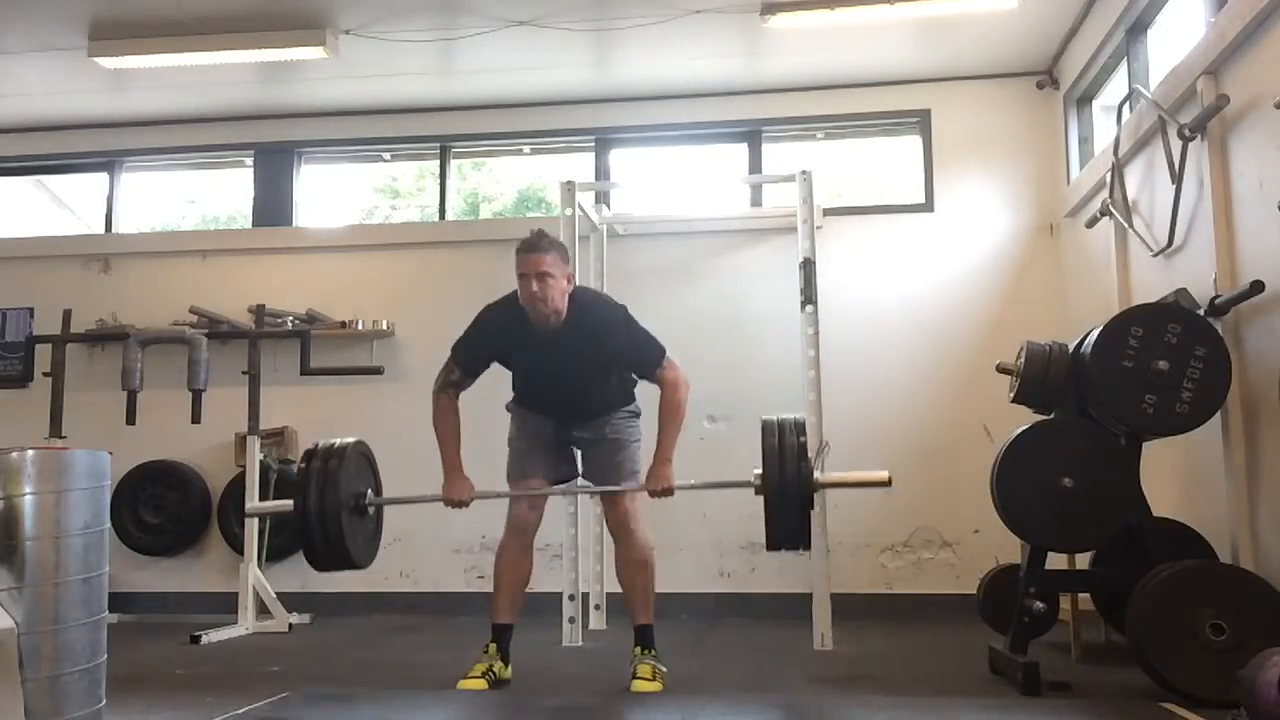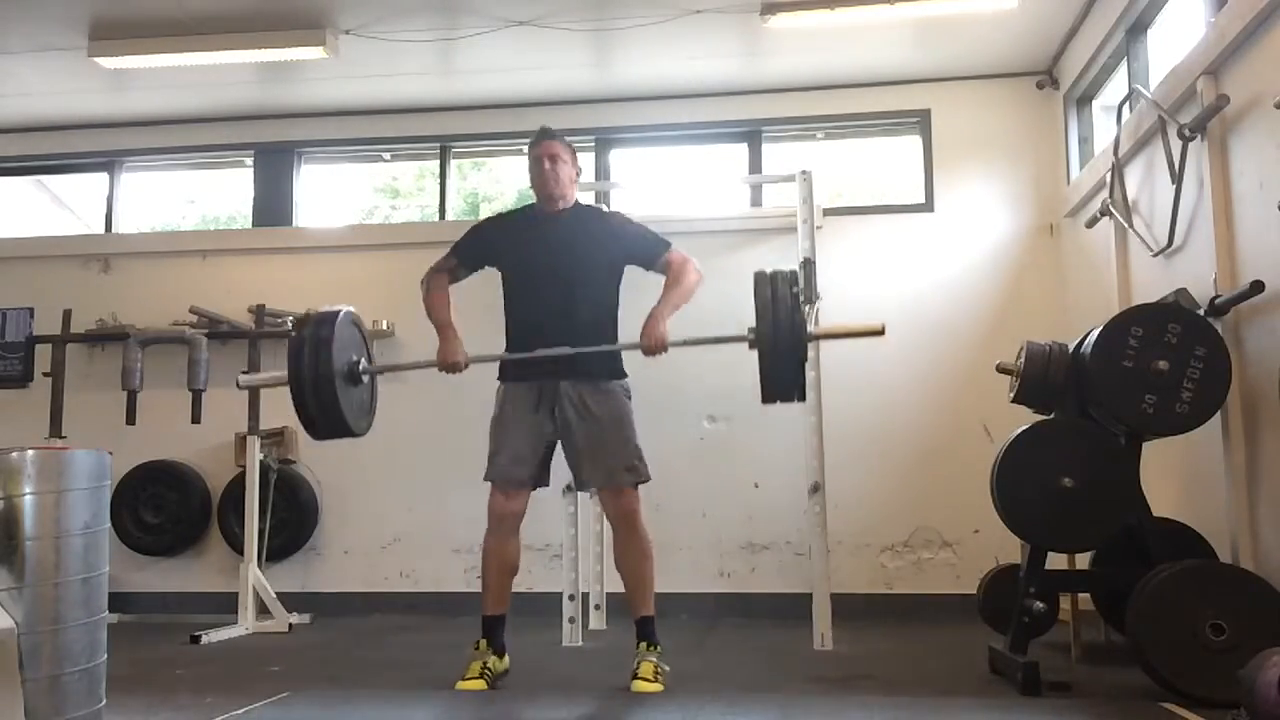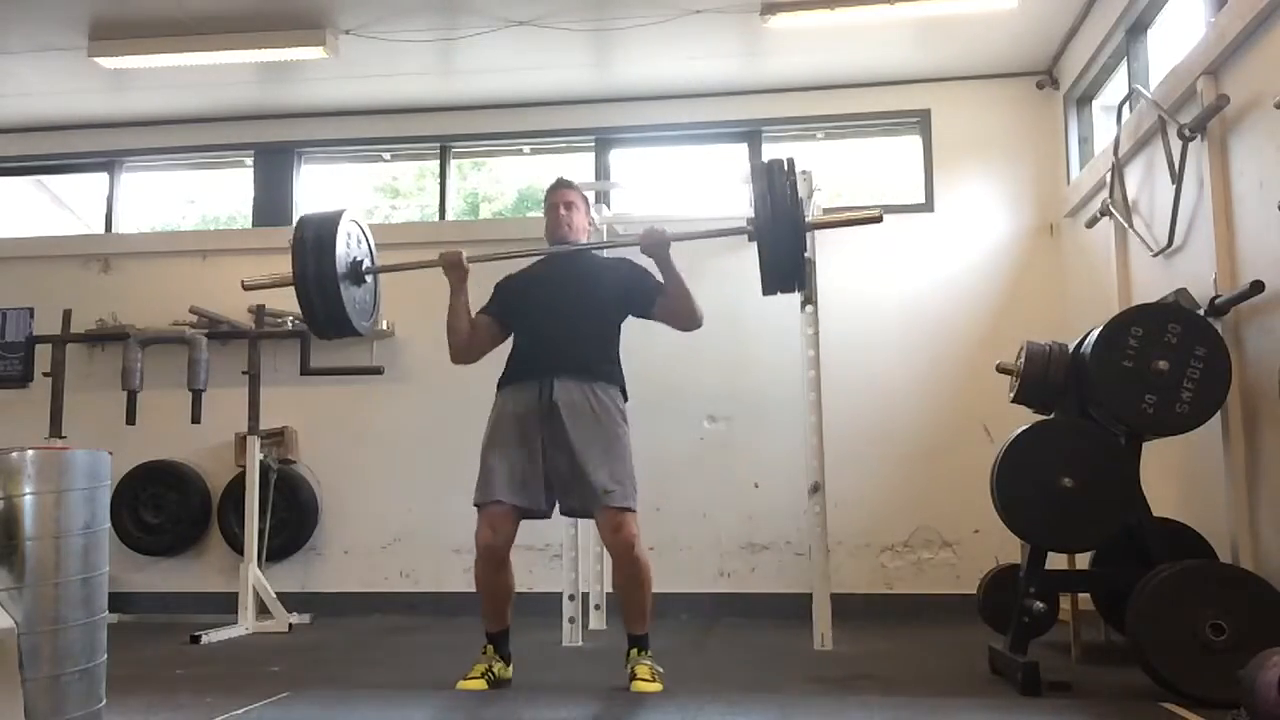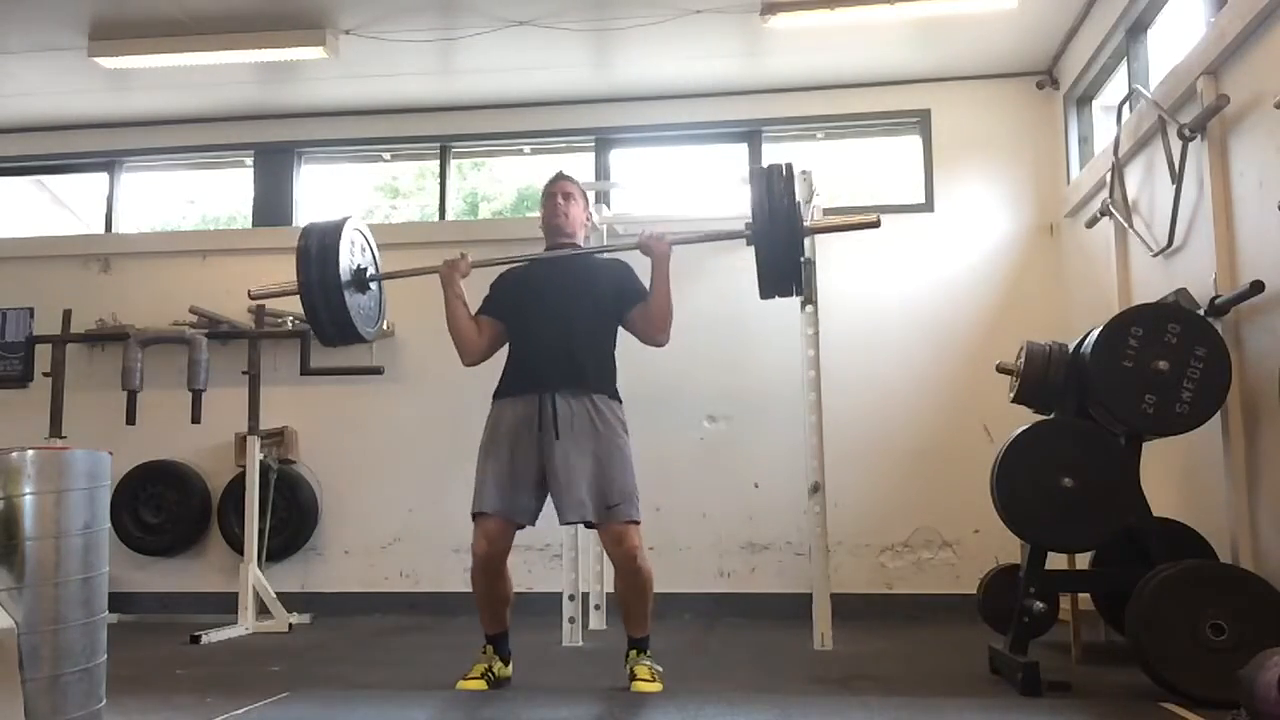
dt=0.3s
person 1, frame 1
left shoulder: (604, 316)
right shoulder: (497, 321)
left elbow: (673, 380)
right elbow: (445, 391)
left wrist: (664, 461)
right wrist: (454, 472)
left hip: (606, 414)
right hip: (536, 415)
left knee: (623, 519)
right knee: (520, 522)
left ankle: (646, 652)
right ankle: (498, 653)
person 1, frame 2
left shoulder: (610, 228)
right shoulder: (500, 229)
left elbow: (686, 268)
right elbow: (436, 277)
left wrist: (660, 316)
right wrist: (447, 334)
left hip: (597, 381)
right hip: (524, 383)
left knee: (625, 509)
right knee: (504, 510)
left ankle: (648, 646)
right ankle: (491, 646)
person 1, frame 3
left shoulder: (618, 272)
right shoulder: (518, 283)
left elbow: (689, 319)
right elbow: (463, 350)
left wrist: (664, 261)
right wrist: (457, 283)
left hip: (591, 396)
right hip: (519, 400)
left knee: (622, 535)
right knee: (491, 537)
left ankle: (640, 653)
right ankle: (496, 653)
person 1, frame 4
left shoulder: (613, 272)
right shoulder: (512, 281)
left elbow: (656, 333)
right elbow: (473, 350)
left wrist: (660, 262)
right wrist: (452, 287)
left hip: (590, 408)
right hip: (516, 410)
left knee: (626, 547)
right knee: (487, 547)
left ankle: (640, 654)
right ankle: (496, 653)
